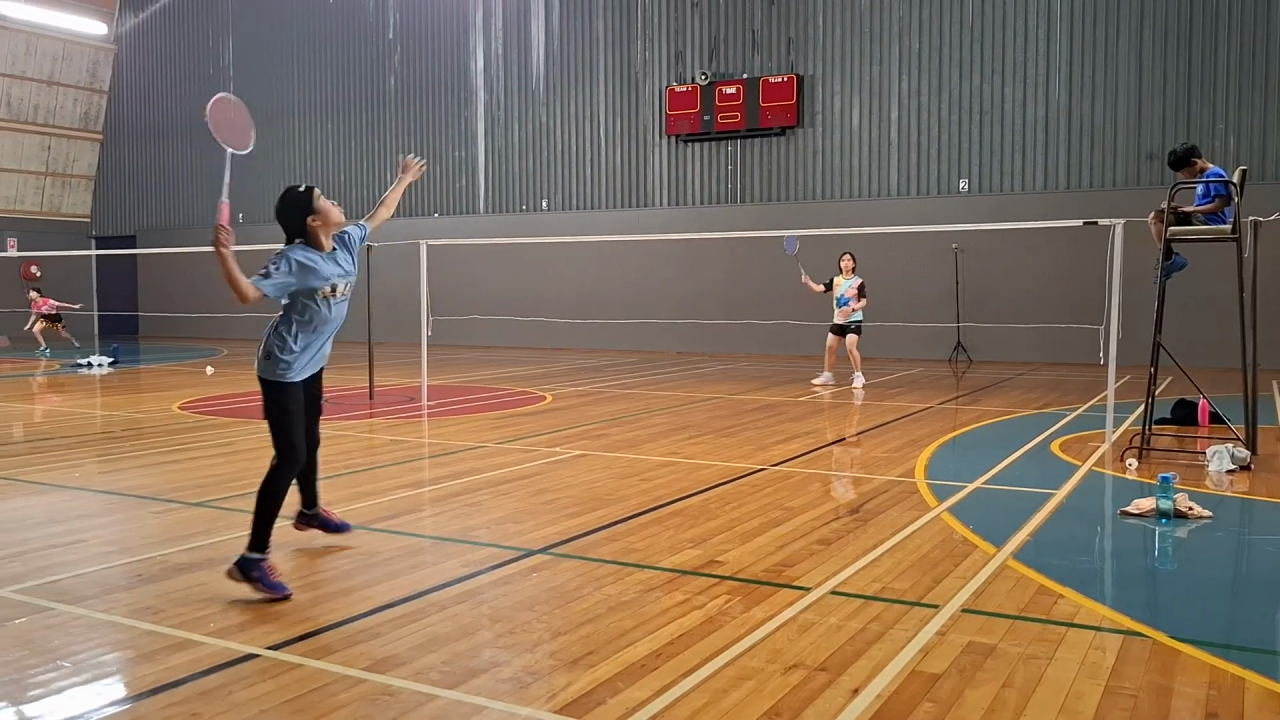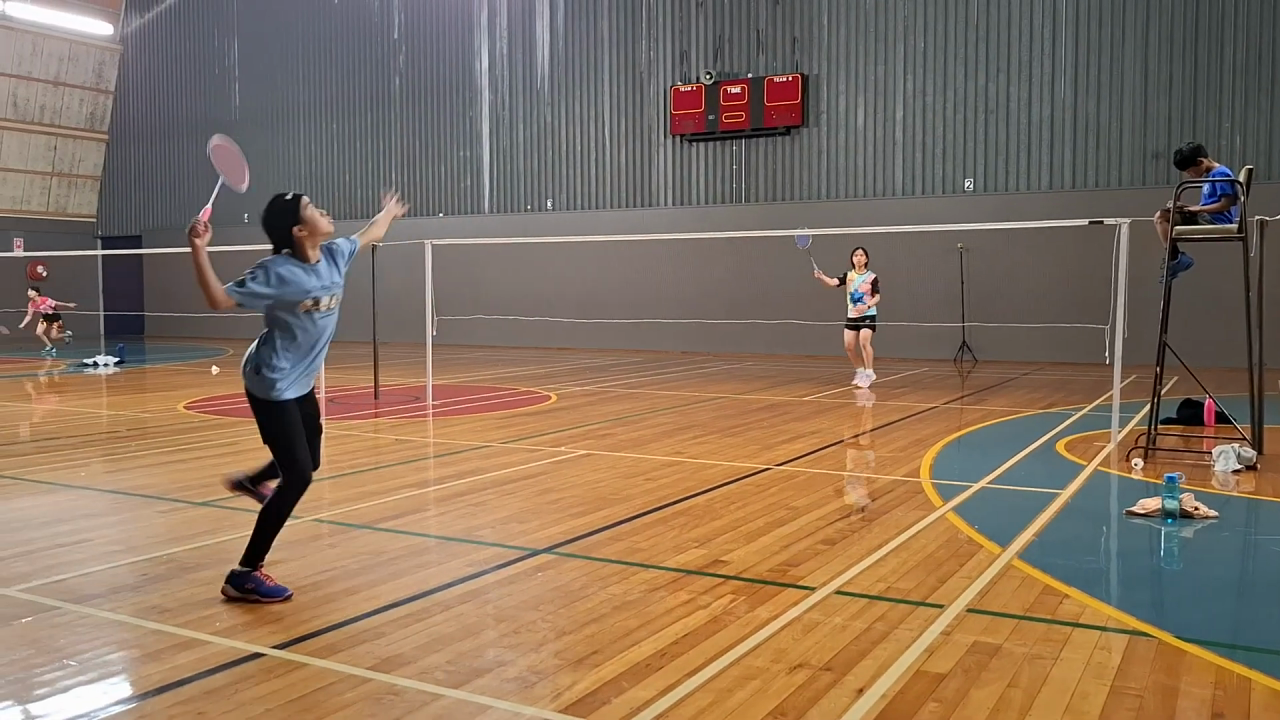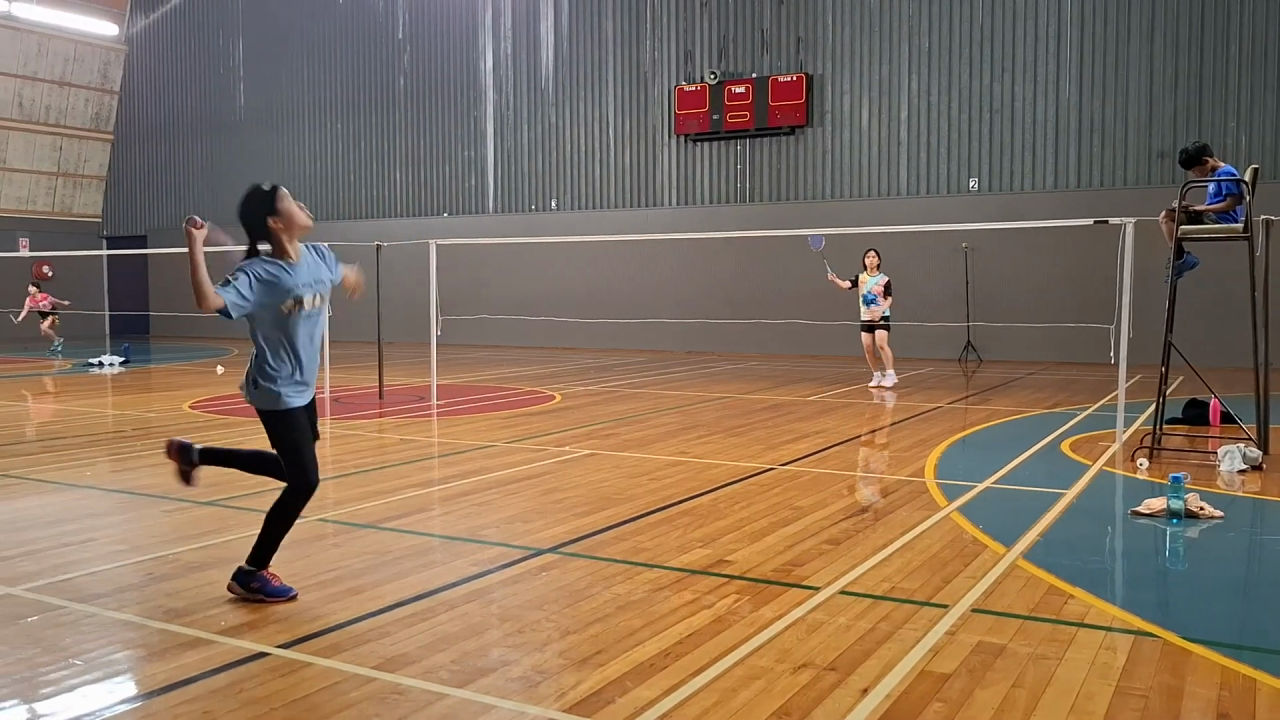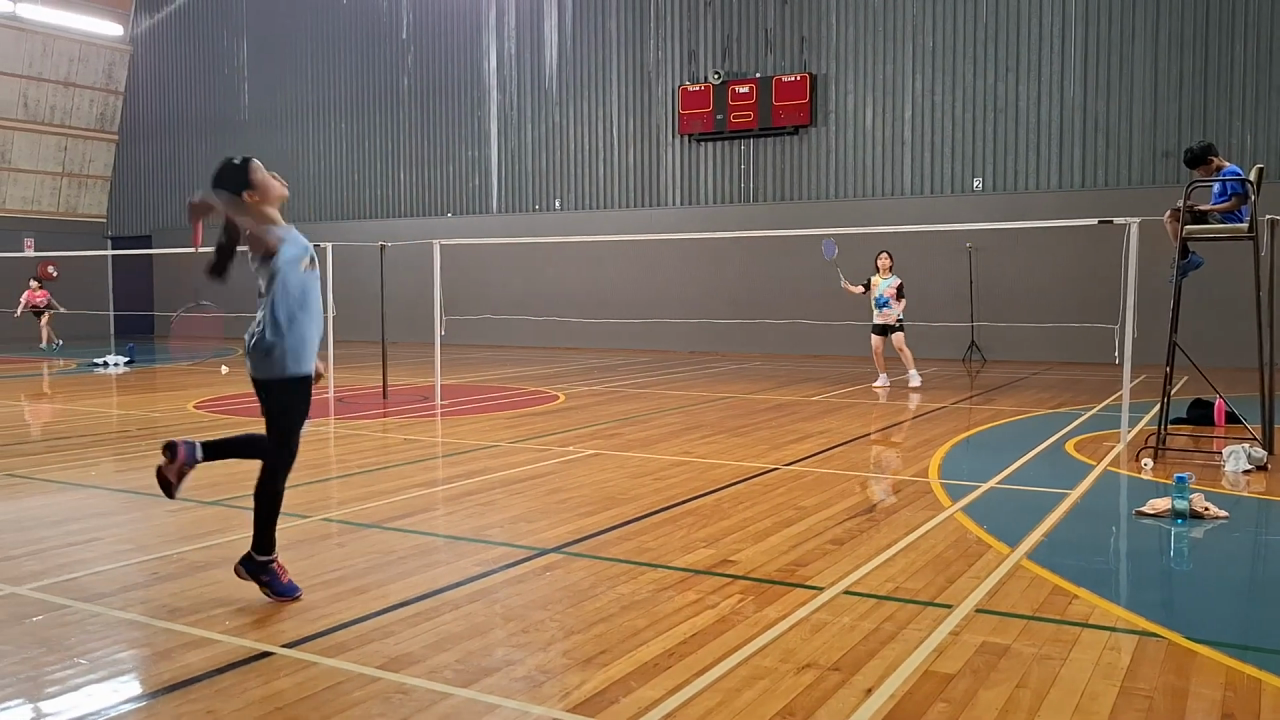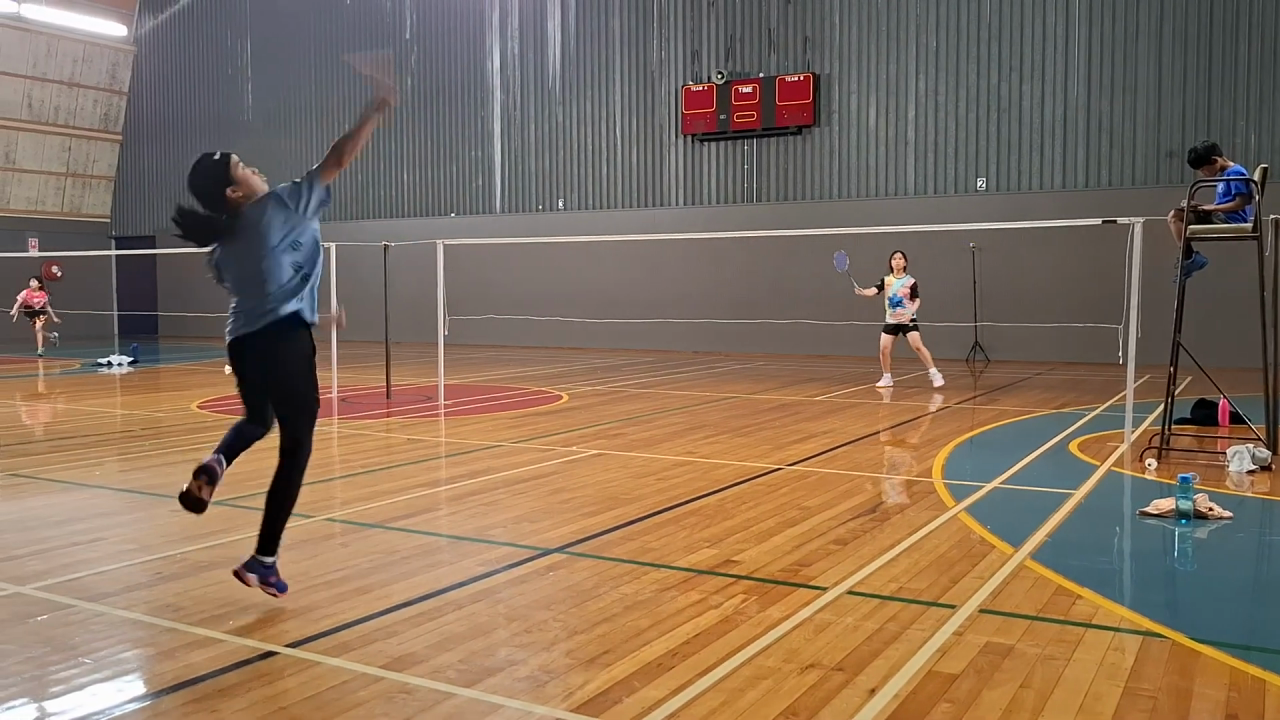
dt=0.1s
person 1, frame 1
left shoulder: (348, 242)
right shoulder: (294, 260)
left elbow: (380, 212)
right elbow: (247, 294)
left wrist: (404, 180)
right wrist: (226, 253)
left hip: (310, 364)
right hip: (283, 368)
left knee: (307, 444)
right knee: (292, 453)
left ankle: (310, 510)
right ankle: (252, 560)
person 1, frame 2
left shoulder: (335, 254)
right shoulder: (274, 271)
left elbow: (369, 233)
right elbow: (219, 300)
left wrist: (390, 210)
right wrist: (199, 250)
left hip: (301, 382)
right hip: (273, 385)
left knee: (306, 462)
right knee: (298, 474)
left ankle: (252, 482)
right ankle: (246, 573)
person 1, frame 3
left shoulder: (317, 256)
right shoulder: (257, 273)
left elbow: (347, 281)
right elbow: (209, 303)
right wrist: (195, 251)
left hip: (301, 386)
right hip: (278, 391)
left knee: (295, 468)
right knee: (305, 480)
left ankle: (193, 454)
right ankle: (251, 573)
person 1, frame 4
left shoulder: (286, 235)
right shoulder: (268, 237)
right elbow: (263, 233)
right wrist: (222, 205)
left hip: (290, 362)
right hip: (283, 363)
left knee: (278, 450)
right knee: (279, 459)
left ankle: (189, 452)
right ankle: (261, 559)
person 1, frame 5
left shoulder: (222, 248)
right shoulder: (280, 204)
right elbow: (335, 162)
right wrist: (374, 112)
left hip: (245, 342)
right hip: (286, 333)
left knee: (257, 420)
right knee: (296, 452)
left ankle: (214, 463)
right ankle: (263, 560)
